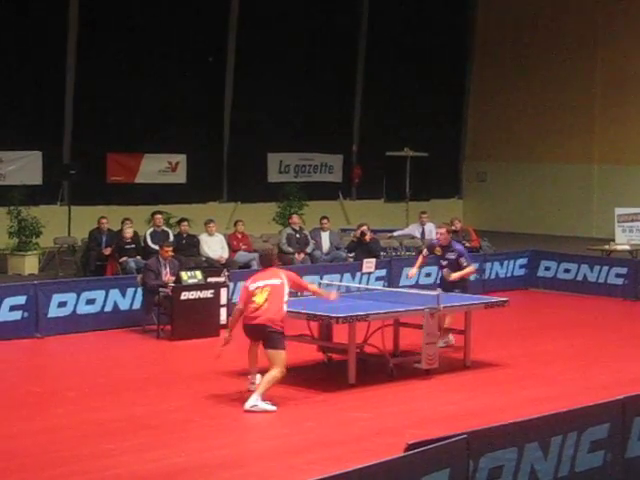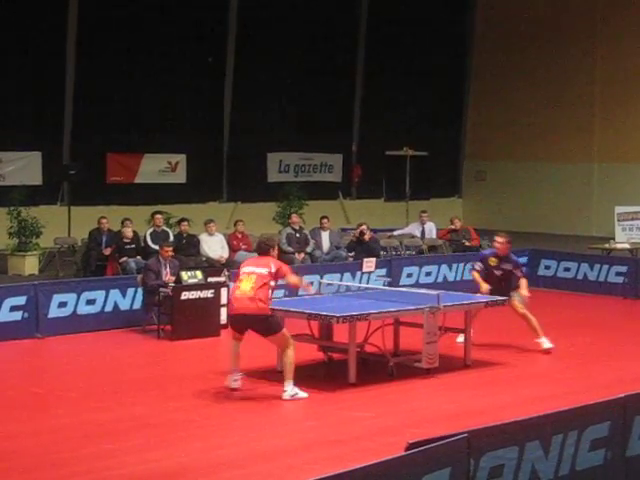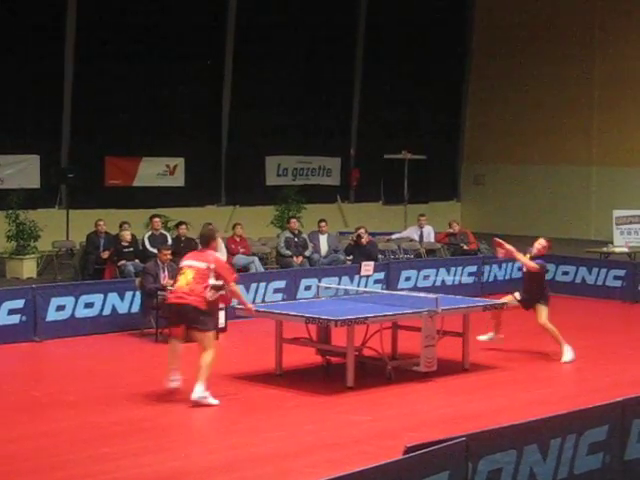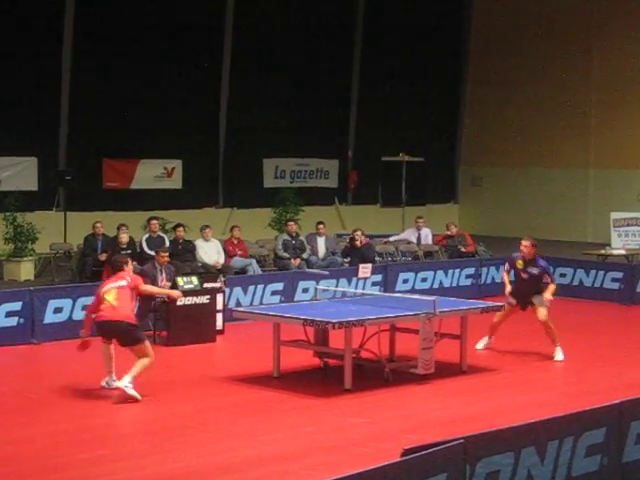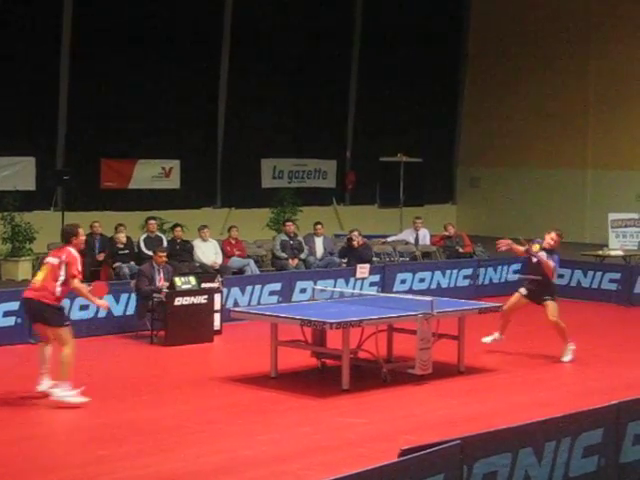
dt=0.5s
person 1, frame 1
left shoulder: (250, 281)
right shoulder: (283, 275)
left elbow: (239, 309)
right elbow: (310, 287)
left wrist: (229, 332)
right wrist: (327, 295)
left hip: (250, 323)
right hip: (272, 325)
left knee: (255, 342)
right knee: (278, 370)
left ankle: (254, 380)
right ankle: (255, 400)
person 1, frame 2
left shoulder: (246, 263)
right shoulder: (275, 264)
right elbow: (293, 281)
right wrist: (306, 286)
left hip: (235, 312)
right hip: (259, 313)
left knee: (236, 338)
right knee: (288, 346)
left ankle: (234, 378)
right ankle: (289, 388)
person 1, frame 3
left shoulder: (188, 257)
right shoulder: (217, 259)
right elbow: (231, 286)
right wrist: (245, 303)
left hip: (174, 302)
right hip: (195, 305)
left knee: (176, 337)
right knee: (209, 350)
left ankle: (174, 376)
right ankle: (199, 391)
person 1, frame 4
left shoulder: (104, 285)
right shoulder: (131, 277)
left elbow: (90, 311)
right elbow: (144, 288)
left wrist: (86, 330)
right wrist: (169, 292)
left hip: (102, 321)
right hip: (124, 321)
left knee: (107, 342)
right knee: (147, 357)
left ankle: (110, 379)
right ankle: (127, 381)
person 1, frame 5
left shoulder: (56, 253)
right shoulder: (72, 255)
right elbow: (75, 283)
left wrist: (86, 288)
right wrist: (95, 300)
left hip: (31, 298)
right hip: (46, 302)
left knee: (46, 341)
right knee: (68, 344)
left ankle: (45, 380)
right ankle: (64, 388)
person 2, frame 1
left shoulder: (458, 250)
right shoulder: (434, 245)
left elbow: (472, 269)
right elbow: (423, 255)
left wrist: (459, 274)
right wrist: (415, 268)
left hip: (458, 286)
right hip: (445, 284)
right ankle: (446, 337)
person 2, frame 2
left shoulder: (514, 261)
right shoulder: (486, 255)
left elbow: (522, 278)
right elbow: (475, 272)
left wrist: (524, 290)
right wrist: (482, 284)
left hip: (508, 290)
right hip: (489, 289)
left knee: (523, 312)
left ankle: (542, 339)
person 2, frame 3
left shoulder: (540, 263)
right shoulder: (529, 254)
left elbow: (531, 267)
left wrist: (516, 253)
right wrist: (508, 251)
left hip: (539, 298)
right hip: (525, 295)
left knee: (543, 322)
left ankle: (566, 349)
right ankle: (496, 334)
person 2, frame 4
left shoulder: (542, 266)
right shoulder: (515, 258)
left elbow: (552, 284)
right elbow: (505, 272)
left wrist: (548, 293)
right wrist: (507, 285)
left hip: (536, 295)
right hip: (517, 294)
left knee: (543, 319)
right knee: (496, 321)
left ankle: (557, 348)
right ankle: (489, 339)
person 2, frame 5
left shoulder: (554, 257)
right shoulder: (536, 246)
left elbow: (552, 274)
right elbow: (524, 252)
left wrist: (545, 260)
right wrist: (511, 245)
left hip: (546, 291)
right hip: (529, 287)
left knee: (553, 320)
right knee: (506, 311)
left ankle: (568, 345)
right ankle: (499, 335)
